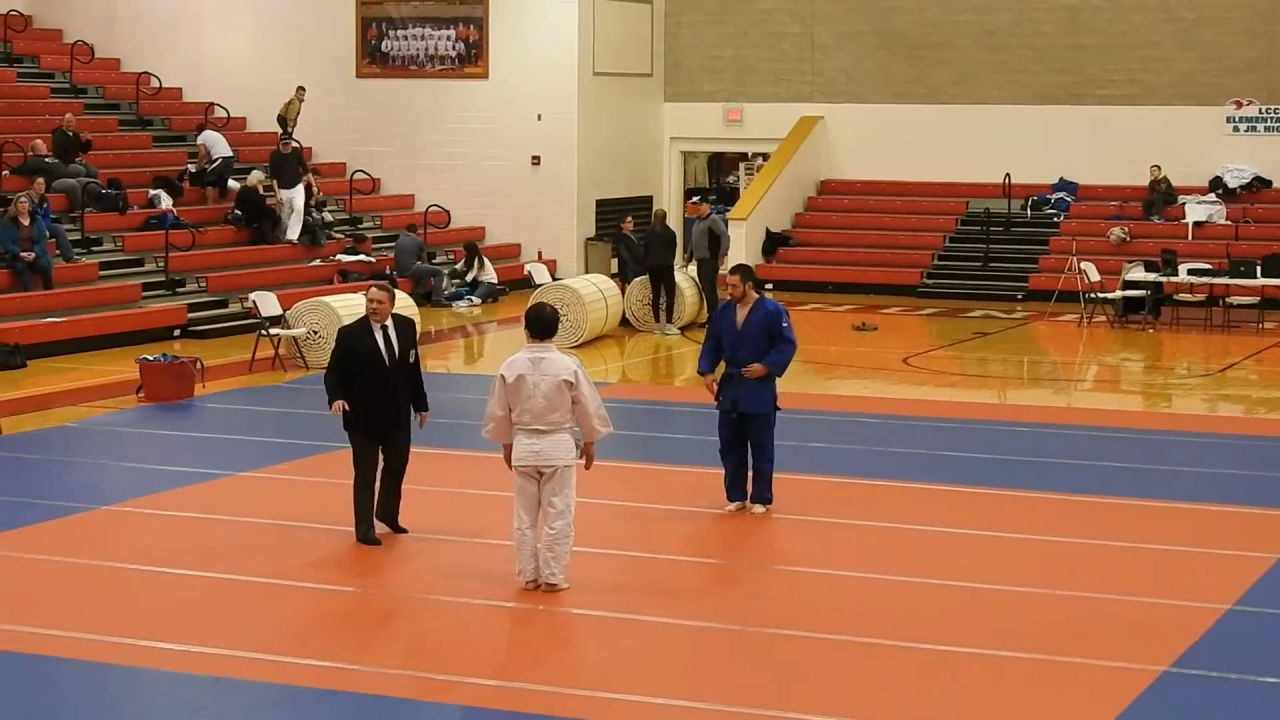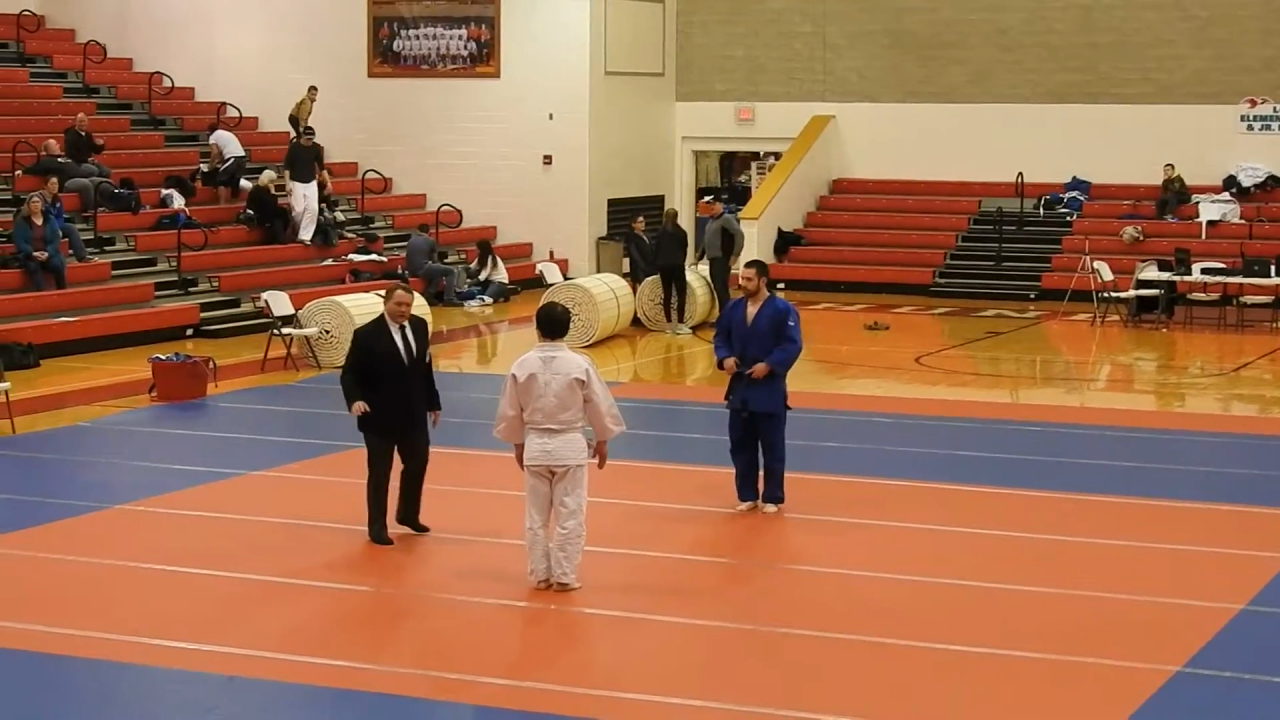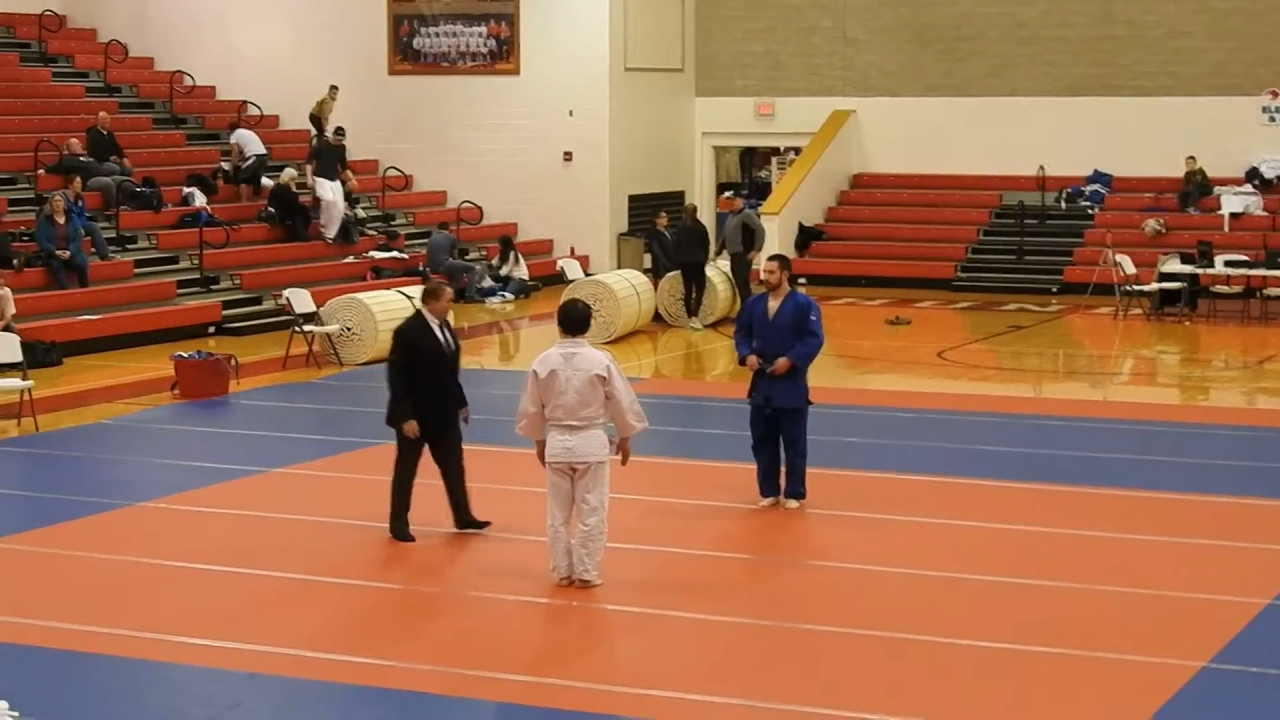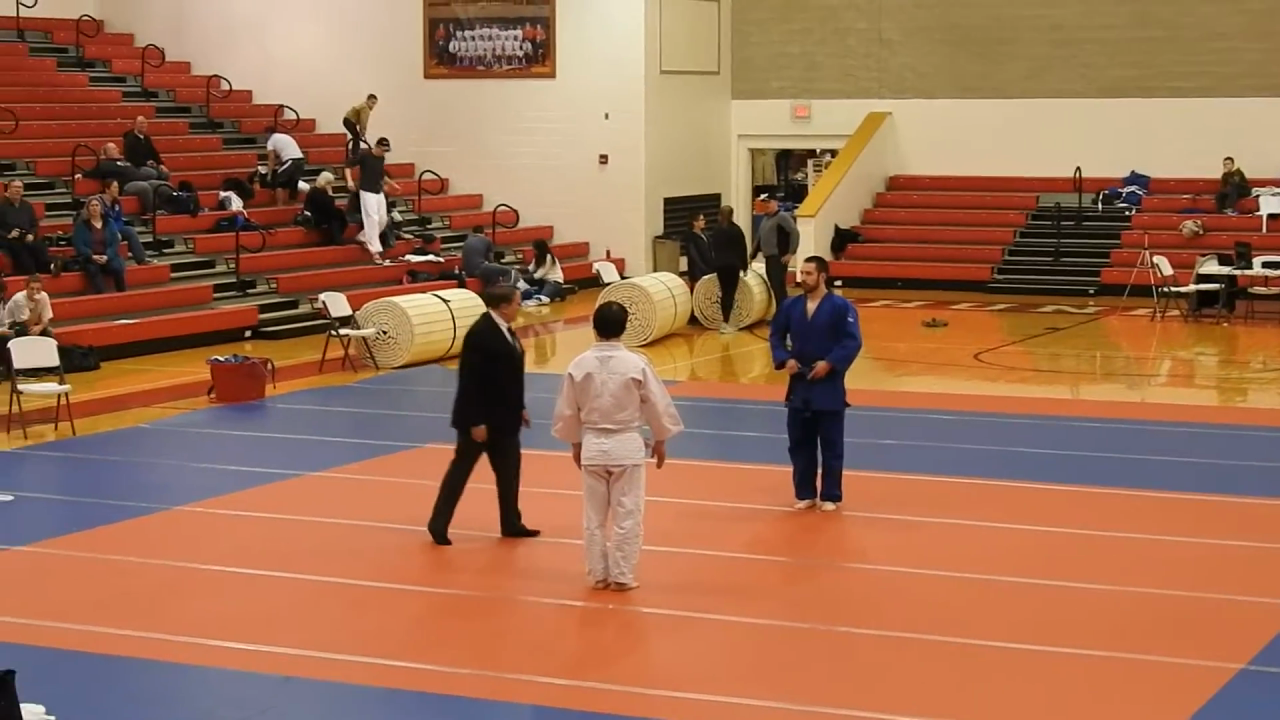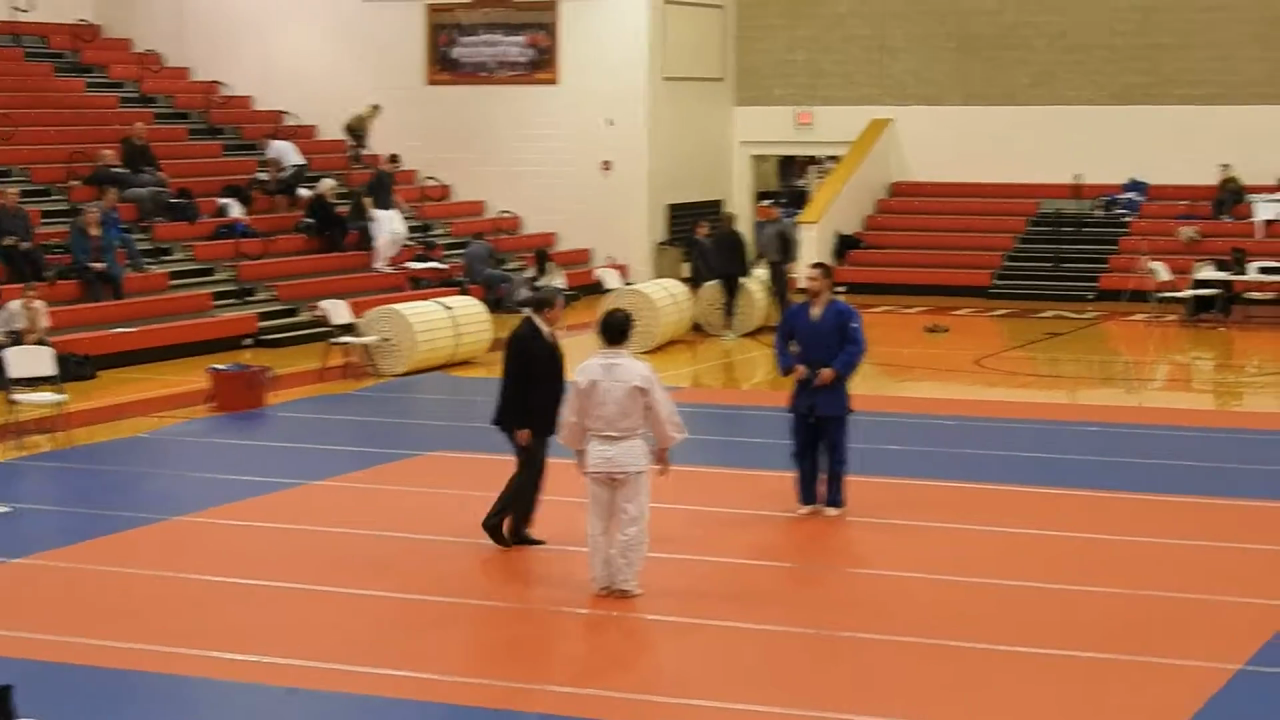
dt=0.3s
person 1, frame 1
left shoulder: (510, 366)
right shoulder: (569, 366)
left elbow: (499, 411)
right elbow: (587, 407)
left wrist: (506, 444)
right wrist: (589, 441)
left hip: (524, 446)
right hip: (558, 447)
left knee: (524, 516)
right knee: (558, 516)
left ankle: (529, 575)
right ankle: (552, 577)
person 1, frame 2
left shoulder: (522, 365)
right shoulder: (580, 364)
left elbow: (510, 411)
right elbow: (600, 406)
left wrist: (518, 444)
right wrist: (602, 440)
left hip: (535, 446)
right hip: (570, 446)
left knee: (536, 516)
right knee: (569, 516)
left ankle: (540, 575)
right ankle: (564, 577)
person 1, frame 3
left shoulder: (543, 362)
right shoulder: (600, 360)
left elbow: (531, 407)
right elbow: (621, 401)
left wrist: (539, 441)
right wrist: (624, 437)
left hip: (556, 442)
right hip: (591, 443)
left knee: (557, 513)
right knee: (591, 512)
left ankle: (562, 572)
right ankle: (585, 573)
person 1, frame 4
left shoulder: (579, 364)
right shoulder: (636, 363)
left elbow: (567, 410)
right elbow: (657, 404)
left wrist: (575, 443)
right wrist: (660, 440)
left hip: (592, 445)
right hip: (627, 445)
left knee: (594, 516)
right knee: (627, 516)
left ankle: (598, 574)
right ankle: (621, 576)
person 1, frame 5
left shoulder: (584, 371)
right shoulder: (640, 371)
left elbow: (573, 417)
right elbow: (660, 413)
left wrist: (580, 450)
right wrist: (662, 448)
left hip: (597, 452)
right hip: (631, 452)
left knee: (598, 522)
right knee: (631, 522)
left ankle: (601, 581)
right ankle: (625, 582)
person 2, frame 1
left shoulder: (406, 326)
right shoulder: (349, 334)
left elbow: (413, 369)
right elbow: (333, 373)
left wrist: (420, 404)
right wrist: (337, 397)
left hip: (397, 413)
right hip: (363, 416)
left knee: (397, 465)
right knee: (365, 472)
left ankle: (388, 513)
right ankle: (364, 528)
person 2, frame 2
left shoulder: (420, 326)
right shoulder: (367, 335)
left elbow: (426, 368)
right elbow: (350, 374)
left wrist: (433, 403)
right wrist: (355, 400)
left hip: (413, 413)
right hip: (380, 417)
left knee: (418, 463)
right knee: (380, 472)
left ankle: (408, 514)
right ankle: (377, 527)
person 2, frame 3
left shoulder: (444, 325)
right shoulder: (407, 332)
right elbow: (396, 377)
left wrist: (460, 402)
right wrist: (405, 415)
left hip: (445, 412)
right hip: (416, 416)
left knee: (453, 463)
right knee: (406, 468)
left ankle: (463, 516)
right ankle: (398, 524)
person 2, frame 4
left shoulder: (505, 330)
right shoulder: (481, 334)
right elbow: (469, 380)
left wrist: (519, 408)
right wrist: (477, 421)
left hip: (504, 416)
right hip: (482, 417)
left knee: (509, 468)
right knee: (461, 467)
left ankle: (511, 523)
right ankle: (439, 525)
person 2, frame 5
left shoulder: (542, 333)
right shoulder: (523, 337)
right elbow: (513, 383)
left wrist: (552, 415)
right wrist: (519, 423)
left hip: (539, 417)
right hip: (525, 419)
left knee: (533, 471)
right knee: (530, 471)
left ankle: (517, 529)
right ankle: (495, 520)
person 3, frame 1
left shoulder: (772, 311)
right shoulder: (722, 311)
left elbow: (787, 345)
right elbow: (711, 344)
left wrist: (766, 367)
right wrist: (708, 371)
left hip: (759, 389)
right hip: (730, 386)
left knee: (761, 448)
right knee: (730, 445)
left ankle: (761, 498)
right ankle: (736, 496)
person 3, frame 2
left shoulder: (782, 310)
right shoulder: (734, 308)
left elbow: (792, 345)
right elbow: (721, 336)
left wrist: (769, 365)
right wrist: (725, 357)
left hip: (769, 388)
right hip: (740, 385)
left knee: (772, 447)
right knee: (741, 444)
left ankle: (772, 498)
right ankle: (747, 495)
person 3, frame 3
left shoulder: (803, 304)
right shoulder: (754, 304)
left elbow: (814, 339)
right elbow: (741, 333)
left wrist: (791, 360)
right wrist: (747, 355)
left hip: (791, 384)
right hip: (762, 382)
left knee: (794, 442)
right knee: (763, 440)
left ankle: (794, 493)
right ankle: (769, 491)
person 3, frame 4
left shoulder: (841, 307)
right shoulder: (790, 306)
left elbow: (852, 342)
right elbow: (776, 336)
left wrist: (830, 363)
right wrist: (785, 359)
left hip: (829, 386)
right hip: (799, 385)
left knee: (831, 445)
right knee: (799, 443)
left ankle: (830, 496)
right ankle: (805, 494)
person 3, frame 5
left shoulder: (844, 313)
right shoulder: (795, 312)
left elbow: (855, 348)
right elbow: (782, 343)
left wrist: (835, 371)
right wrist: (793, 366)
left hip: (831, 391)
right hip: (804, 390)
left knee: (833, 450)
right knee: (803, 448)
left ankle: (833, 501)
right ankle: (808, 499)
